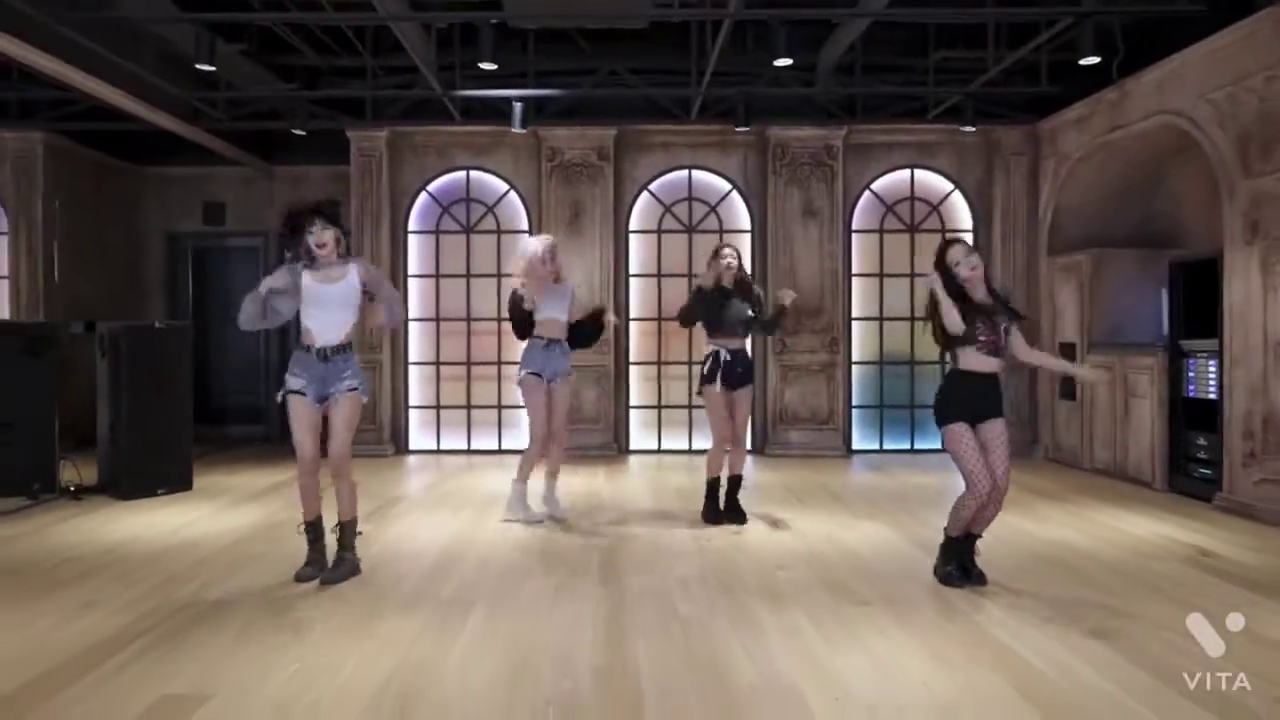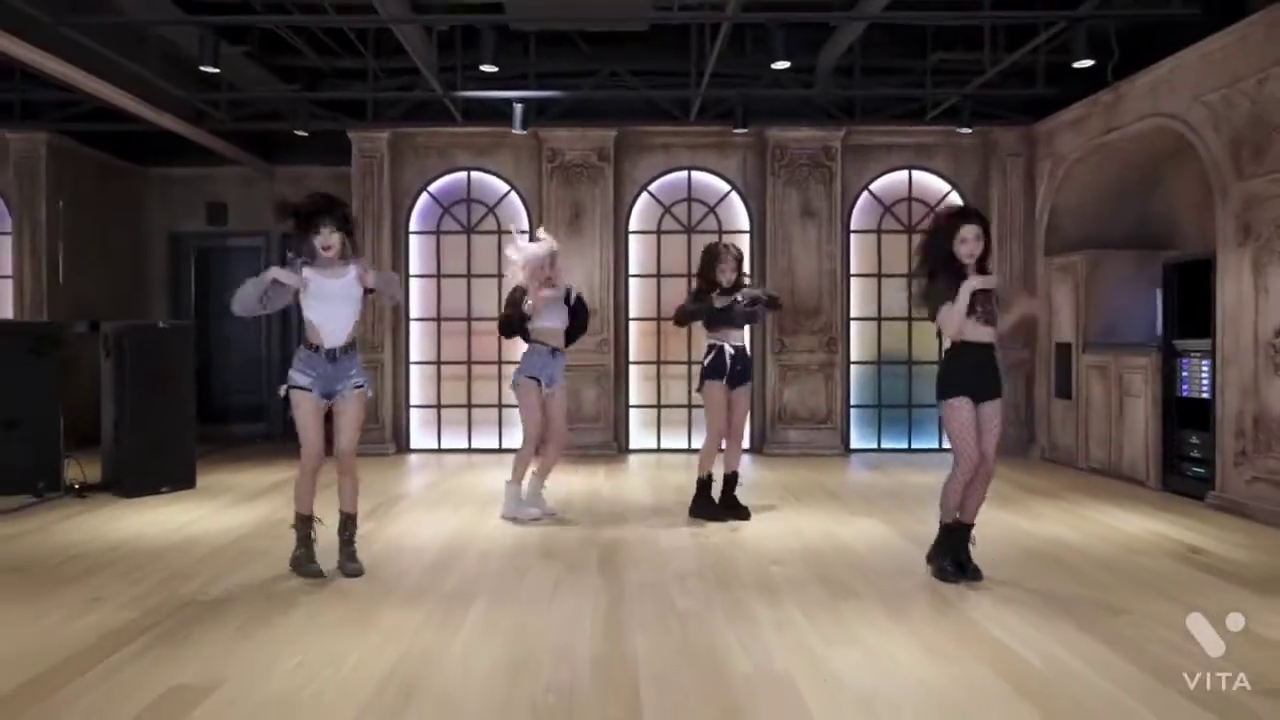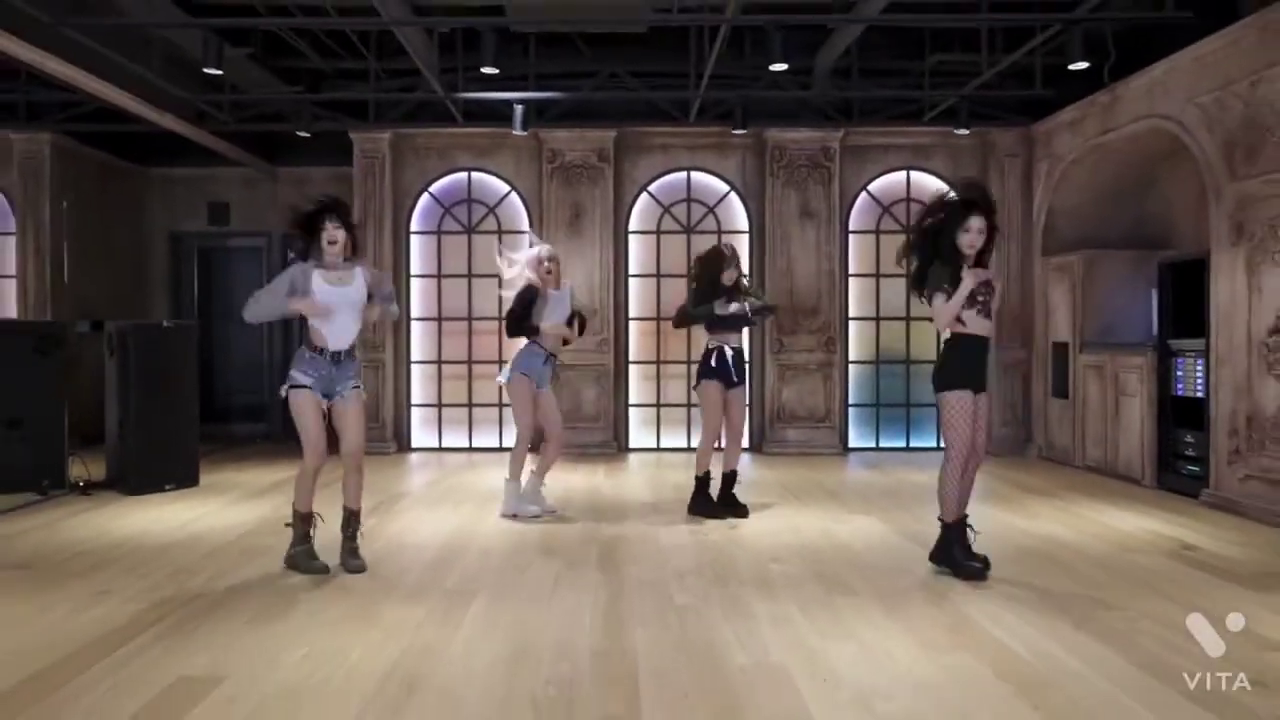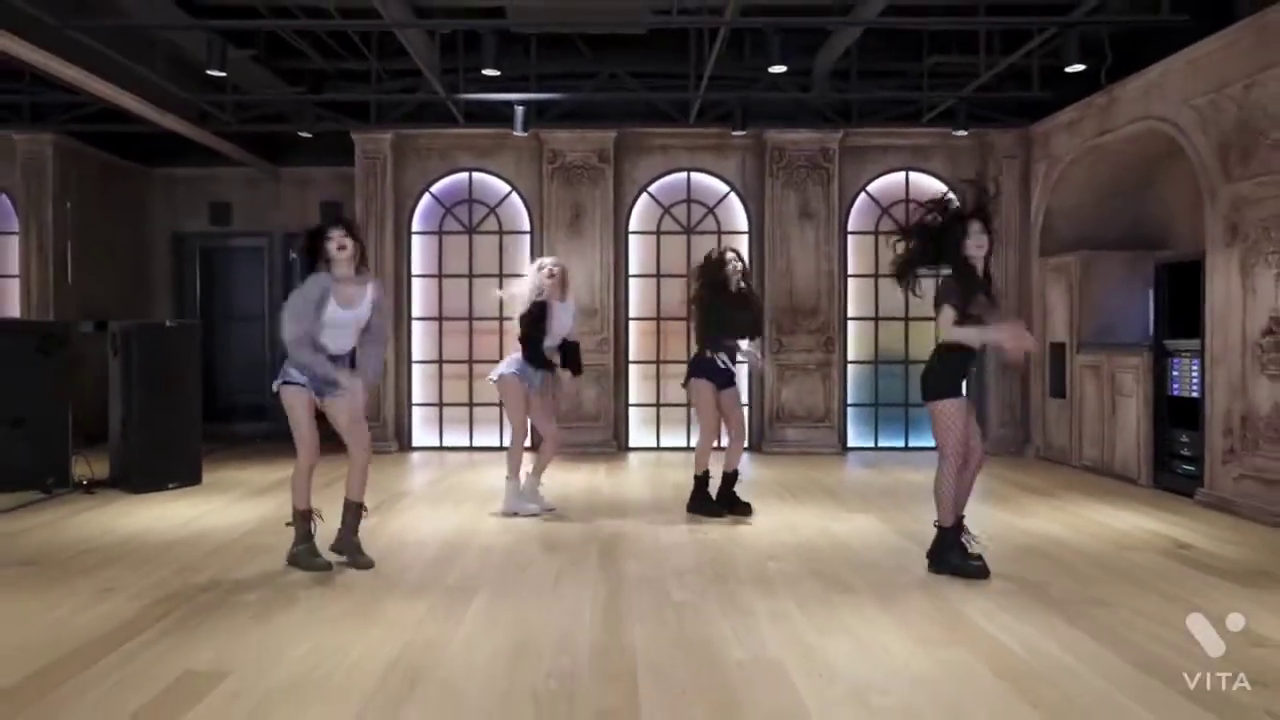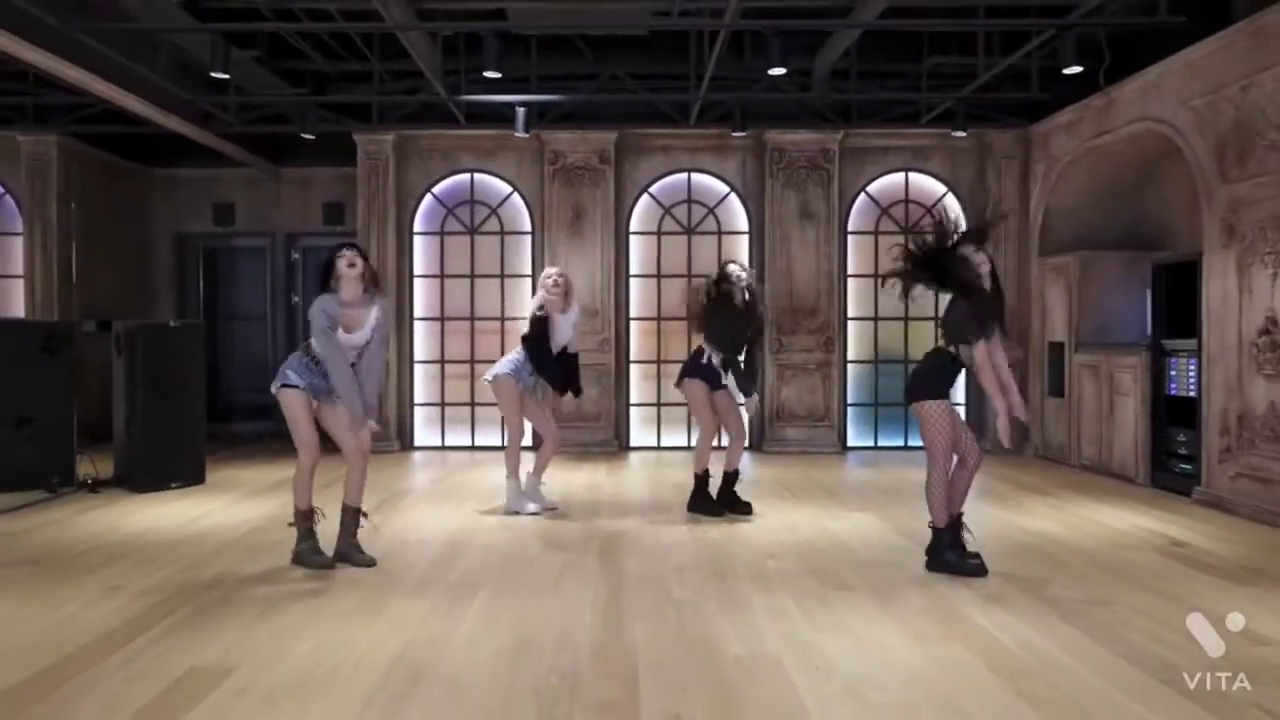
dt=0.1s
person 1, frame 1
left shoulder: (1000, 305)
right shoulder: (956, 305)
left elbow: (1024, 353)
right elbow: (956, 327)
left wrist: (1072, 368)
right wrist: (937, 289)
left hip: (989, 400)
right hip: (957, 400)
left knee: (999, 485)
right knee: (981, 486)
right ankle: (948, 554)
person 1, frame 2
left shoulder: (984, 282)
right shoulder: (946, 281)
right elbow: (950, 330)
left wrist: (1016, 311)
right wrist: (967, 289)
left hip: (987, 374)
right hip: (958, 375)
left knee: (986, 464)
right knee: (967, 462)
left ankle: (958, 545)
right ankle: (943, 545)
person 1, frame 3
left shoulder: (980, 270)
right shoulder: (943, 271)
right elbow: (943, 320)
left wrist: (992, 294)
right wrist: (965, 287)
left hip: (975, 367)
right hip: (956, 368)
left knee: (976, 453)
right knee: (959, 454)
left ankle: (957, 536)
right ankle: (950, 542)
person 1, frame 4
left shoulder: (980, 282)
right shoulder: (955, 284)
left elbow: (987, 327)
right elbow: (947, 331)
left wrist: (1010, 338)
right wrist: (996, 335)
left hip: (952, 376)
right hip: (943, 376)
left knee: (973, 456)
right knee: (952, 456)
left ankle: (950, 538)
right ankle: (946, 547)
person 1, frame 5
left shoulder: (988, 300)
right shoulder: (967, 304)
left elbow: (997, 350)
right elbow: (980, 360)
left wrist: (1014, 394)
right wrist: (1001, 410)
left hip: (936, 386)
right hip: (928, 387)
left knee: (971, 454)
right knee: (942, 460)
person 2, frame 1
left shoulder: (359, 270)
right shoulder: (297, 275)
left elbow: (393, 305)
right elbow: (250, 320)
left wrist: (384, 312)
right wrist: (266, 288)
left hip: (344, 369)
right hip: (305, 370)
left knee: (340, 461)
right knee: (306, 461)
left ankle: (346, 551)
right ankle: (316, 551)
person 2, frame 2
left shoulder: (357, 269)
right shoulder: (298, 272)
left elbow: (395, 292)
right elbow: (241, 305)
left wrist: (379, 282)
right wrist: (270, 276)
left hip: (348, 367)
right hip: (309, 367)
left knee: (346, 456)
right knee: (312, 456)
left ankle: (347, 545)
right ankle: (303, 546)
person 2, frame 3
left shoulder: (364, 273)
right shoulder: (304, 273)
left elbow: (389, 301)
right elbow: (253, 311)
left wrist: (383, 310)
right wrist: (294, 305)
left hip: (345, 370)
right hip: (308, 371)
left knee: (354, 453)
right knee: (315, 456)
left ankle: (350, 542)
right ankle: (299, 545)
person 2, frame 4
left shoulder: (374, 289)
right shoulder: (316, 285)
left elbow: (375, 342)
right elbow: (295, 340)
left wrist: (364, 381)
right wrist: (339, 375)
left hip: (345, 374)
right hip: (302, 371)
left knee: (361, 446)
right knee: (308, 453)
left ankle: (348, 536)
right ankle: (301, 544)
person 2, frame 5
left shoulder: (379, 310)
right shoulder: (324, 308)
left elbow: (372, 366)
right elbow: (337, 366)
left wrist: (369, 416)
right wrist: (358, 419)
left hip: (331, 386)
right hip: (298, 376)
left knee: (358, 452)
right knee: (310, 454)
person 3, frame 1
left shoulder: (749, 292)
right shoulder: (705, 295)
left elbow: (767, 328)
right elbow: (685, 319)
left wrist: (781, 307)
right wrist: (703, 288)
left hip: (743, 367)
right hip: (717, 366)
left knee: (739, 438)
right knee: (723, 437)
left ankle: (732, 499)
right ankle: (711, 500)
person 3, frame 2
left shoulder: (744, 292)
right shoulder: (704, 292)
left elbow: (774, 302)
right elbow: (680, 318)
left wrist: (753, 294)
right wrist: (712, 303)
left hip: (741, 362)
right hip: (716, 361)
left knee: (736, 435)
right knee: (716, 433)
left ankle: (728, 496)
right ankle: (702, 498)
person 3, frame 3
left shoulder: (742, 293)
right shoulder: (704, 293)
left elbow: (769, 307)
right elbow: (679, 320)
left wrist: (748, 307)
right wrist: (713, 310)
left hip: (736, 366)
right hip: (714, 363)
left knee: (735, 433)
right knee: (712, 431)
left ankle: (726, 494)
right ankle: (700, 496)
person 3, frame 4
left shoulder: (746, 298)
right shoulder: (710, 298)
left elbow: (755, 331)
right elbow: (705, 339)
left wrist: (751, 349)
right wrist: (740, 349)
left hip: (727, 368)
right hip: (705, 366)
left knee: (738, 433)
right knee: (710, 431)
left ankle: (727, 493)
right ankle: (699, 495)
person 3, frame 5
left shoulder: (755, 311)
right shoulder: (717, 308)
left elbow: (752, 354)
right elbow: (728, 353)
left wrist: (752, 388)
right wrist: (748, 391)
left hip: (720, 376)
right hip: (698, 370)
left knee: (738, 432)
right knee: (709, 429)
left ankle: (727, 492)
right ankle: (700, 494)
person 4, frame 1
left shoulder: (566, 289)
right shoulder: (524, 292)
left elbow: (581, 328)
right elbow: (522, 331)
left wrist: (601, 318)
right wrist: (526, 304)
left hip: (561, 361)
right hip: (537, 360)
left knee: (558, 434)
right knee: (540, 436)
left ankle: (550, 496)
right ankle: (516, 500)
person 4, frame 2
left shoulder: (563, 293)
right shoulder: (521, 293)
left elbow: (577, 324)
right elbow: (507, 328)
left wrist: (572, 296)
right wrist: (526, 309)
left hip: (555, 367)
right hip: (533, 365)
left knee: (558, 438)
right knee: (533, 437)
left ankle: (533, 494)
right ankle: (512, 501)
person 4, frame 3
left shoulder: (564, 293)
right shoulder: (532, 291)
left elbow: (576, 322)
right elbow: (513, 327)
left wrist: (571, 330)
left hip: (544, 370)
right hip: (525, 366)
left knee: (555, 437)
right knee: (527, 433)
left ankle: (532, 490)
right ankle: (511, 498)
person 4, frame 4
left shoulder: (567, 306)
right shoulder: (539, 303)
left elbow: (569, 343)
right elbow: (530, 345)
left wrist: (572, 369)
right wrist: (552, 371)
left hip: (536, 374)
right hip: (515, 368)
left knee: (552, 437)
right knee: (520, 432)
left ankle: (530, 490)
right ankle: (512, 496)
person 4, frame 5
left shoulder: (571, 315)
right shoulder: (543, 314)
left elbow: (569, 355)
right elbow: (540, 354)
left wrist: (574, 388)
right wrist: (561, 387)
left hip: (527, 379)
right hip: (509, 370)
left knee: (552, 436)
right knee: (516, 432)
left ankle: (532, 489)
